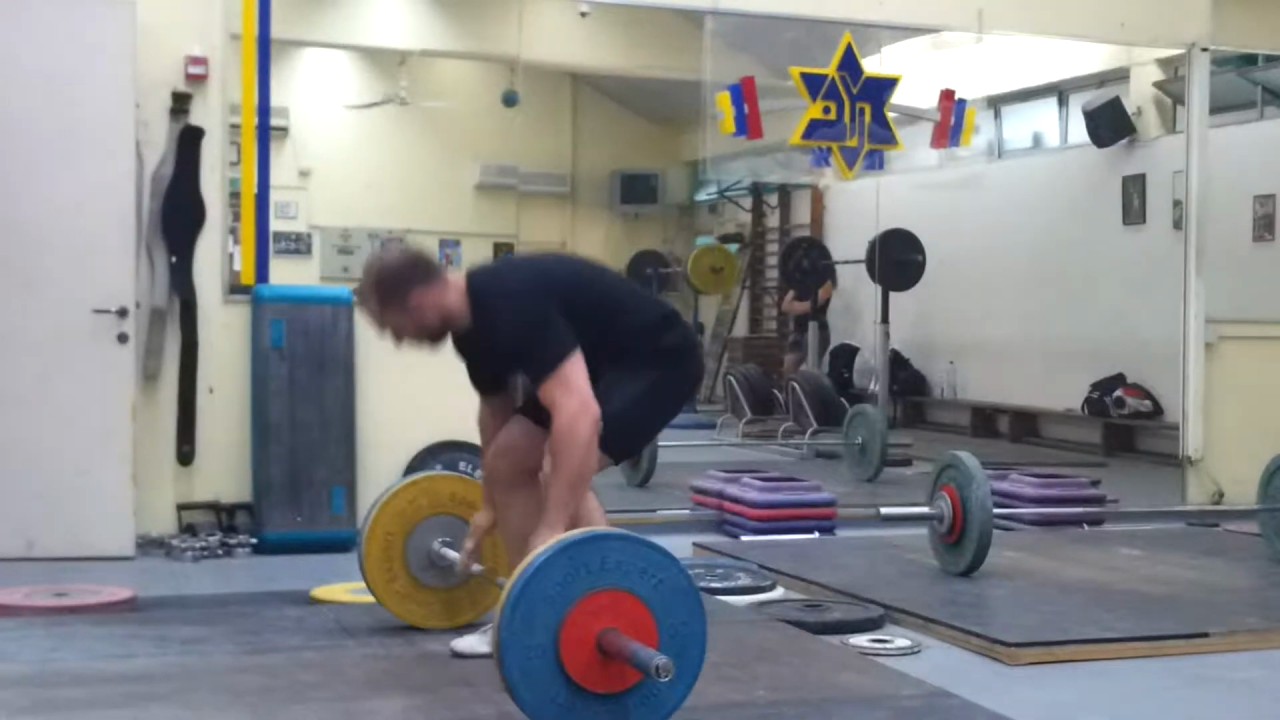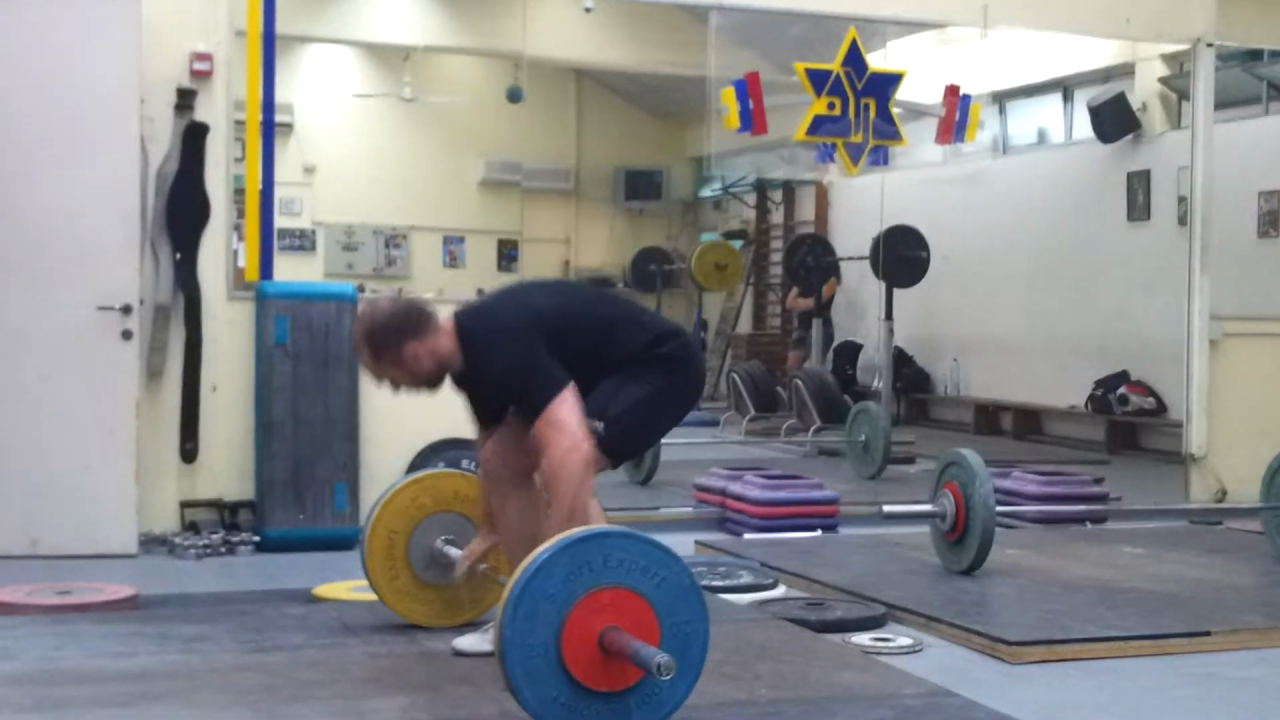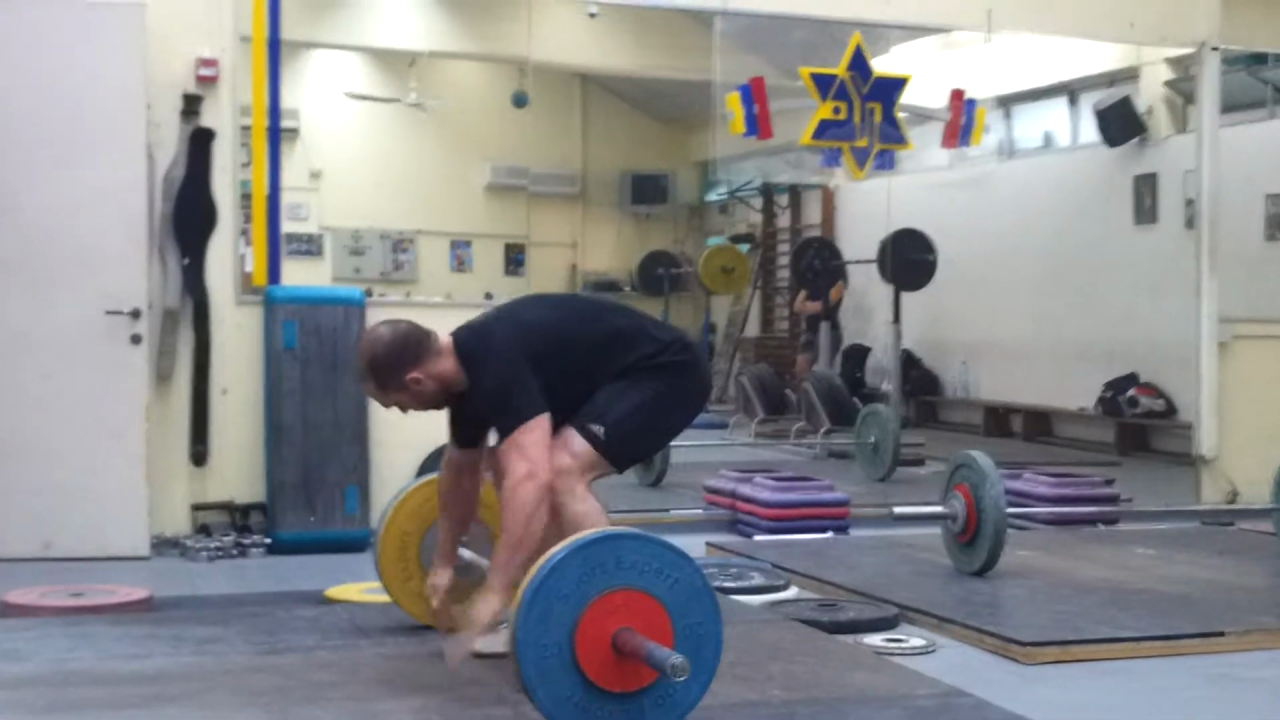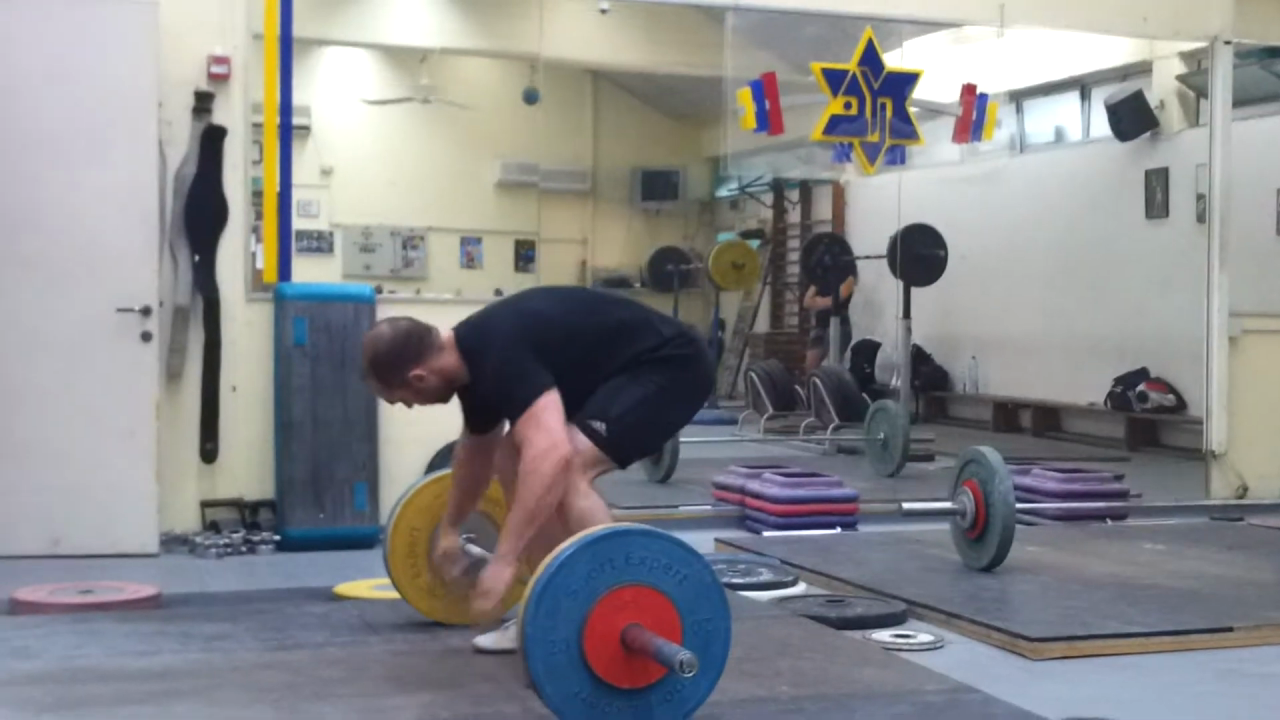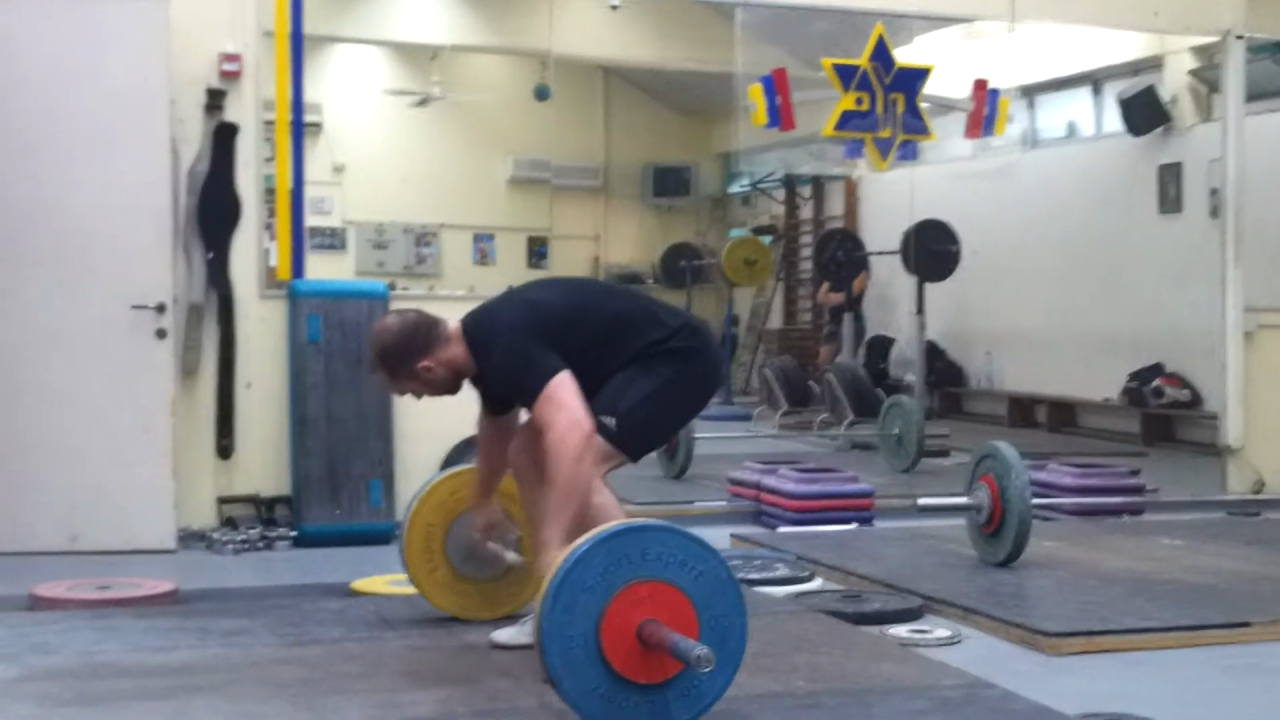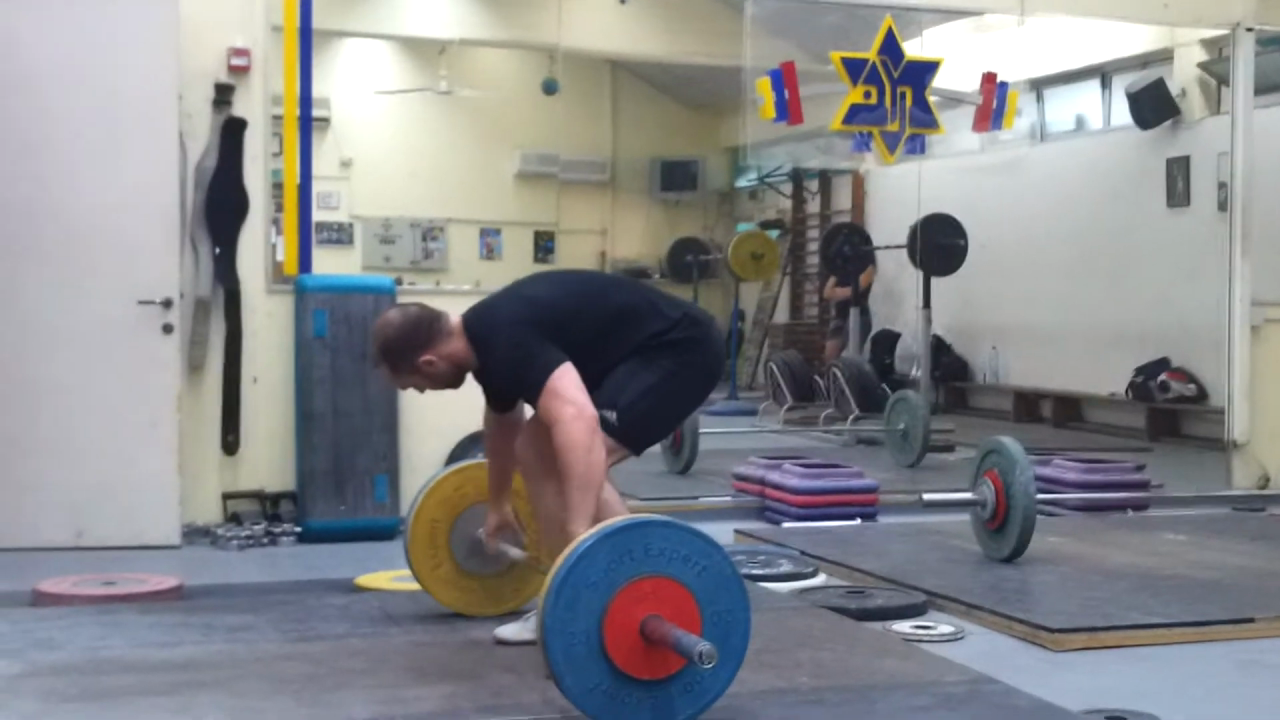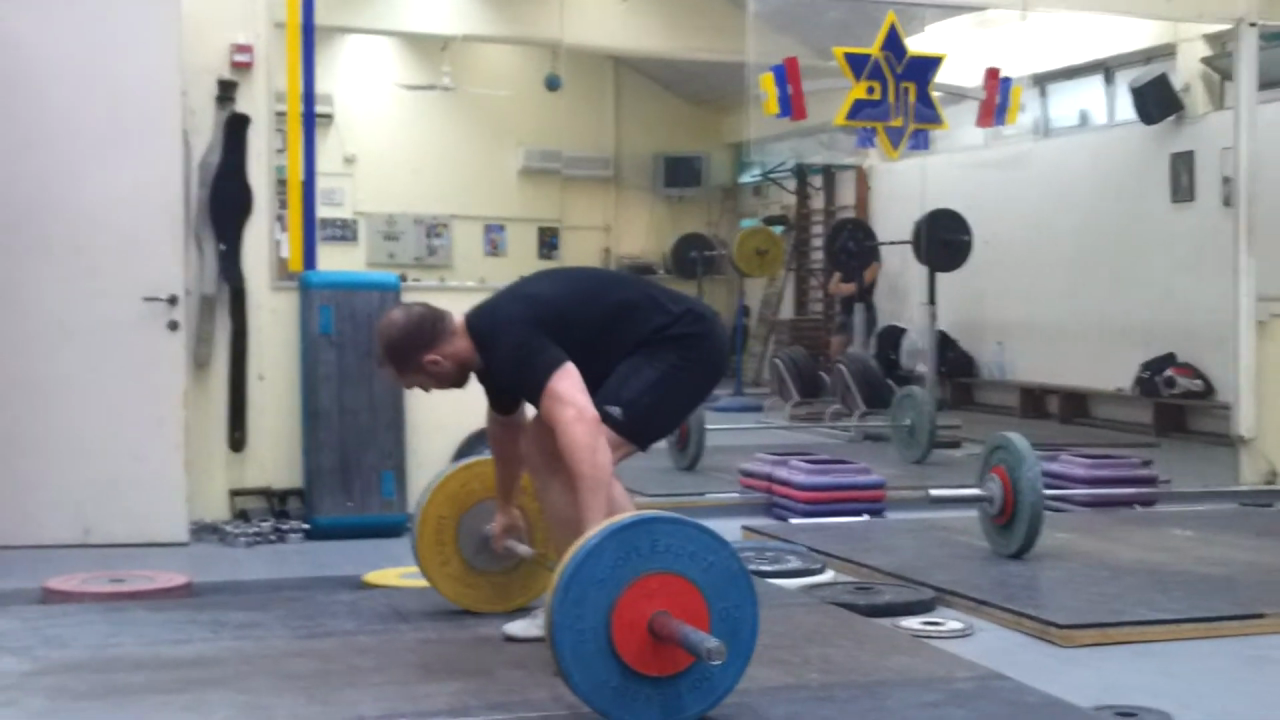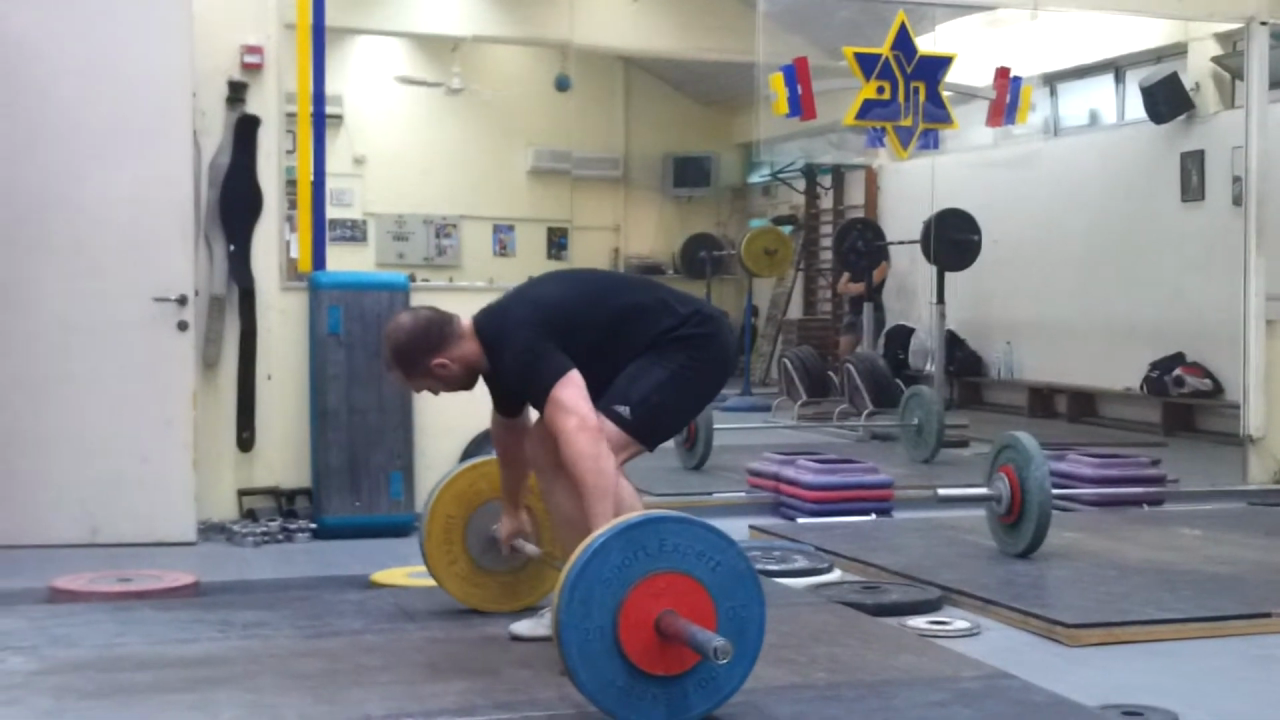
dt=0.1s
person 1, frame 1
left shoulder: (513, 306)
right shoulder: (471, 323)
left elbow: (579, 414)
right elbow: (498, 410)
left wrist: (550, 532)
right wrist: (490, 504)
left hip: (656, 360)
right hip: (603, 361)
left knee: (565, 471)
right knee: (508, 462)
person 1, frame 2
left shoulder: (503, 344)
right shoulder: (468, 351)
left elbow: (570, 447)
right elbow: (494, 448)
right wrist: (492, 530)
left hip: (660, 366)
left knee: (561, 473)
right knee: (502, 462)
person 1, frame 3
left shoulder: (497, 364)
right shoulder: (469, 367)
left elbow: (529, 477)
right elbow: (461, 469)
left wrist: (494, 593)
right wrist: (442, 563)
left hip: (666, 373)
left knee: (559, 475)
right knee: (509, 465)
person 1, frame 4
left shoulder: (500, 354)
right shoulder: (474, 354)
left elbow: (551, 453)
right elbow: (477, 446)
left wrist: (504, 560)
right wrist: (449, 528)
left hip: (669, 365)
right hip: (619, 368)
left knee: (566, 473)
right knee: (511, 460)
person 1, frame 5
left shoulder: (507, 344)
right shoulder: (481, 343)
left elbow: (571, 429)
right elbow: (498, 424)
left wrist: (554, 545)
right wrist: (484, 501)
left hip: (678, 358)
right hip: (631, 359)
left knee: (578, 465)
right knee: (525, 453)
person 1, frame 6
left shoulder: (507, 340)
right shoulder: (485, 339)
left elbow: (578, 420)
right elbow: (503, 423)
left wrist: (580, 540)
right wrist: (497, 504)
left hip: (681, 348)
right hip: (632, 350)
left knee: (578, 455)
right knee: (534, 450)
person 1, frame 7
left shoulder: (510, 339)
right shoulder: (489, 337)
left elbow: (580, 421)
right elbow: (506, 424)
right wrist: (505, 507)
left hip: (684, 343)
right hip: (637, 346)
left knee: (582, 452)
right knee: (539, 448)
person 1, frame 8
left shoulder: (518, 343)
right shoulder: (495, 340)
left elbow: (581, 432)
right elbow: (511, 428)
right wrist: (512, 511)
left hip: (692, 344)
right hip: (642, 348)
left knee: (593, 455)
right knee: (544, 448)
